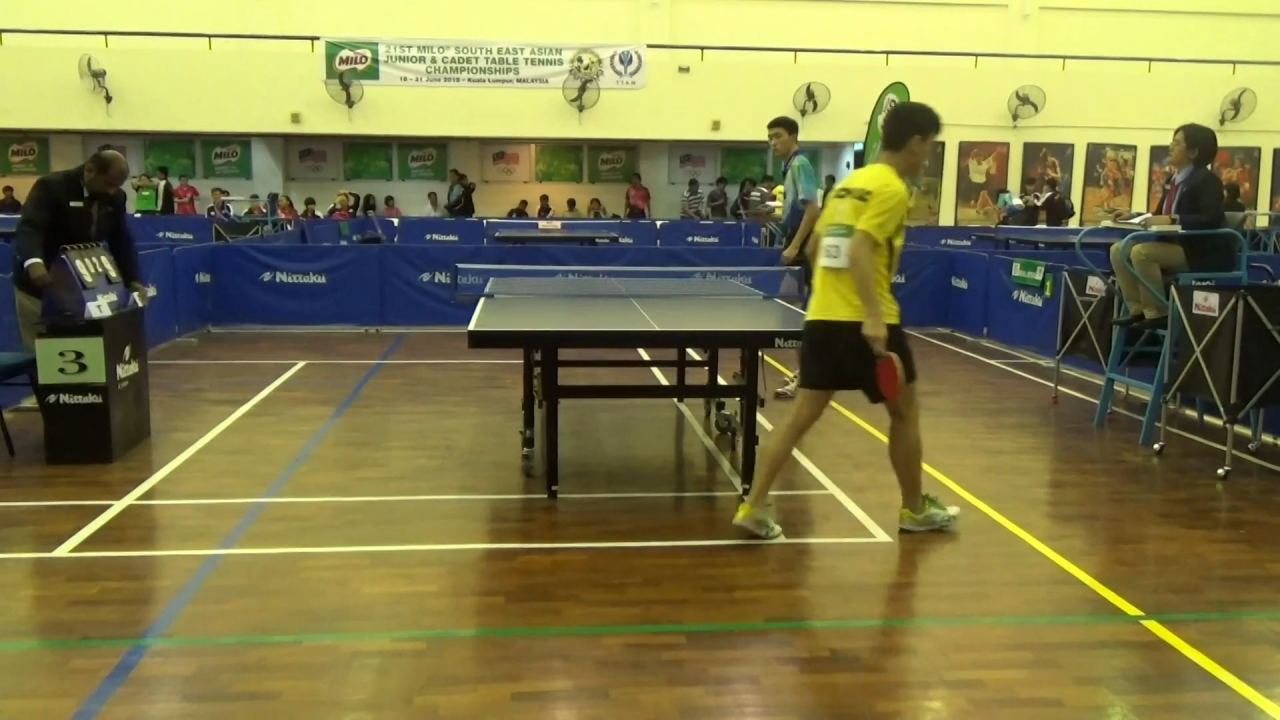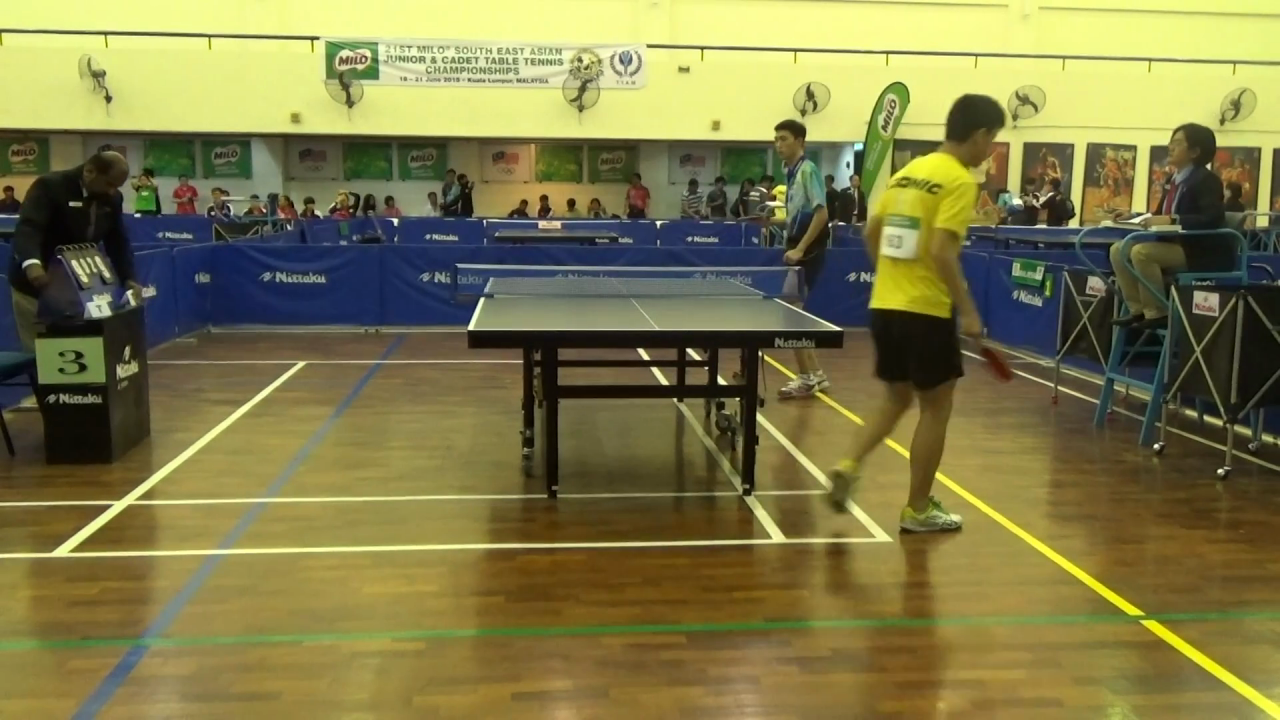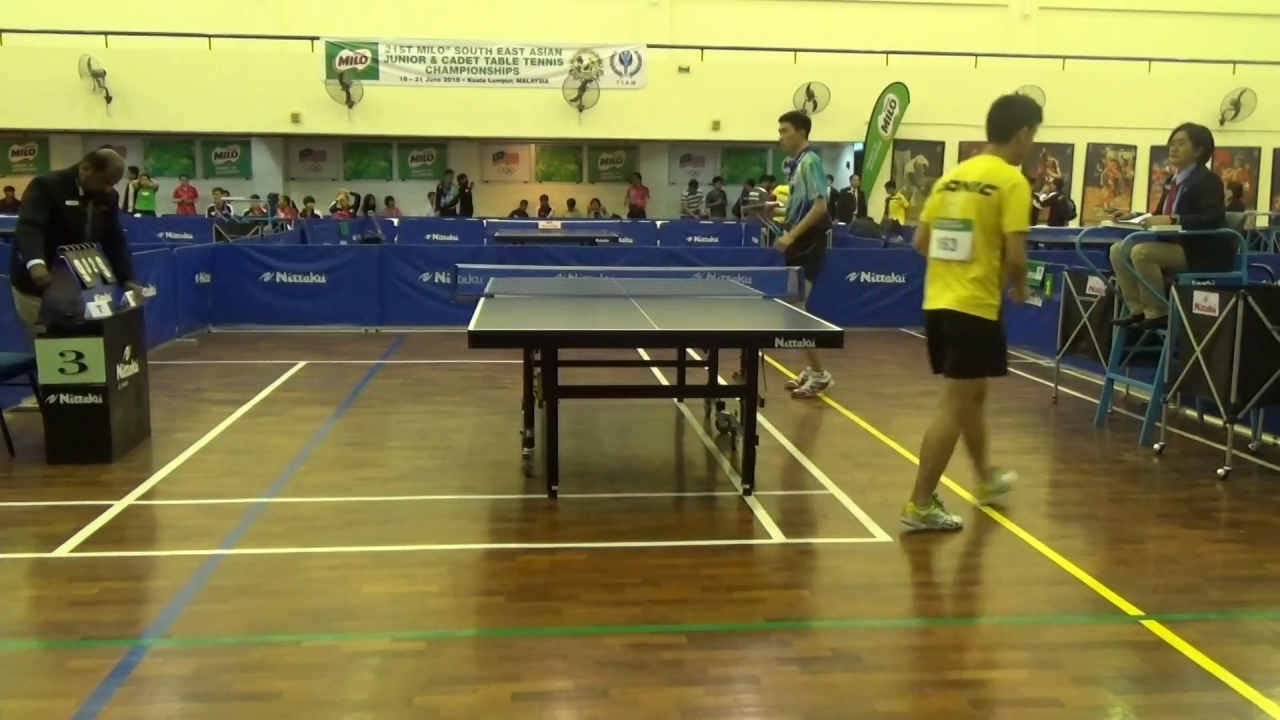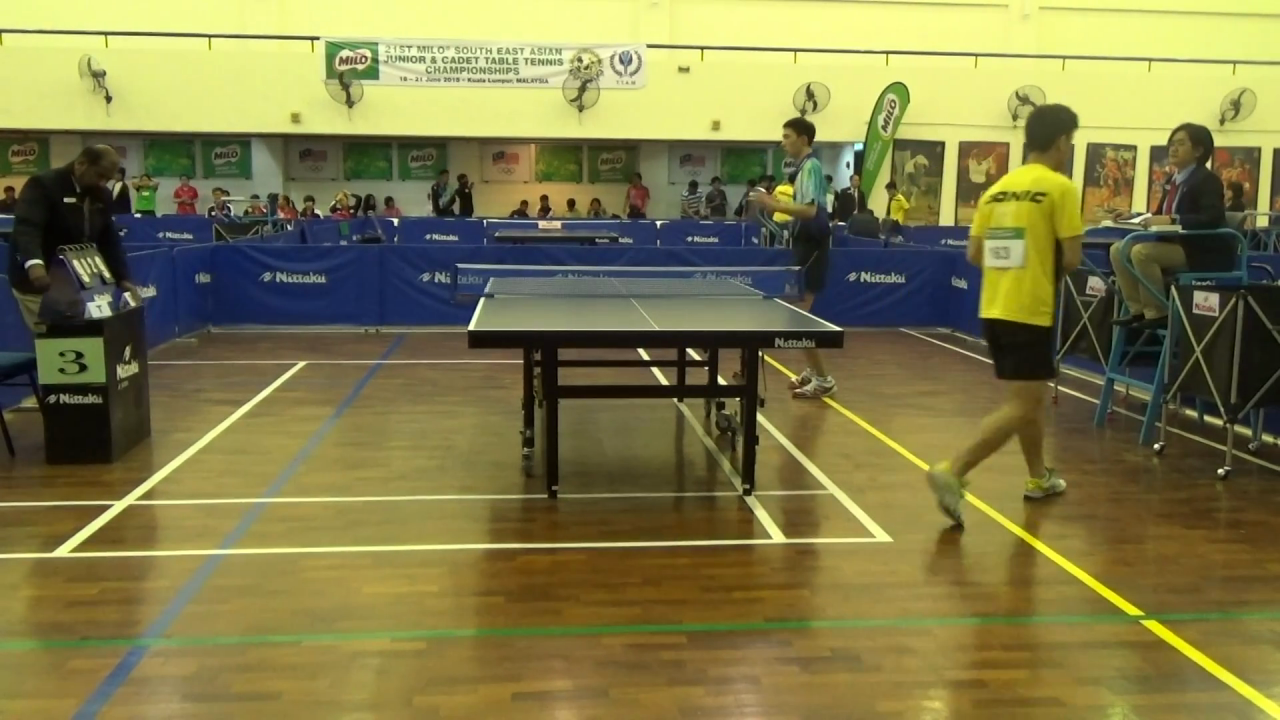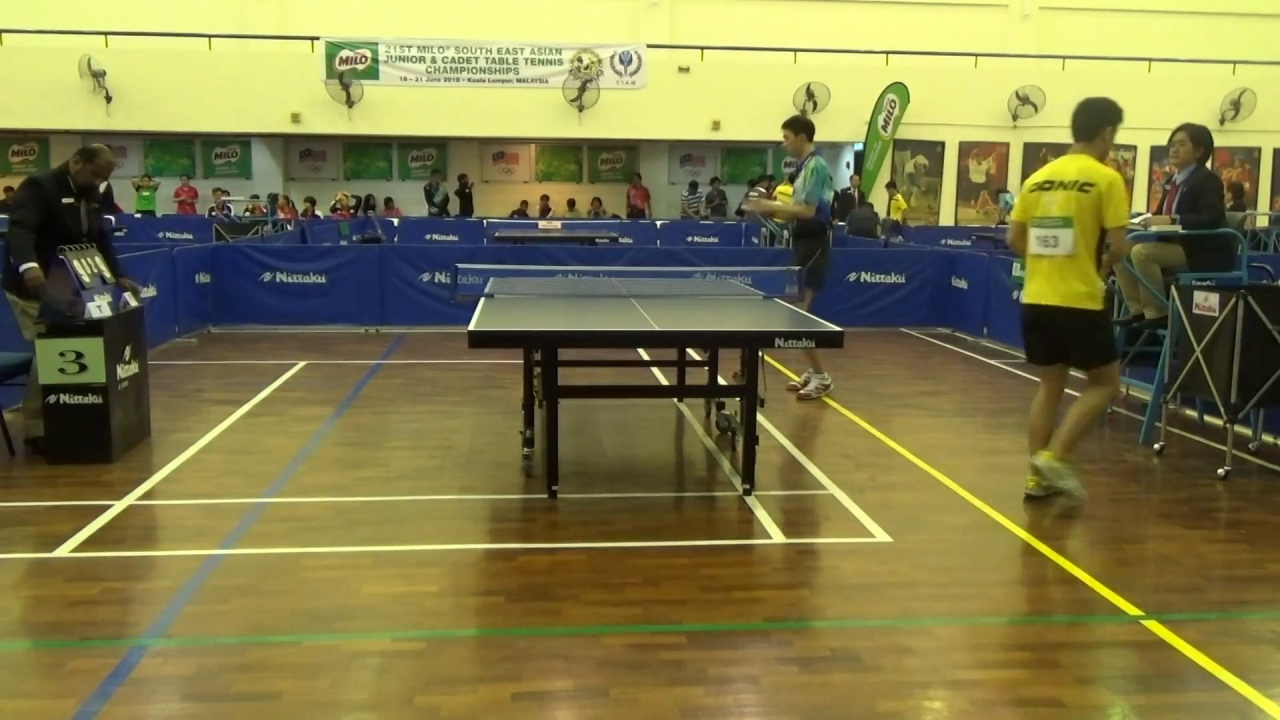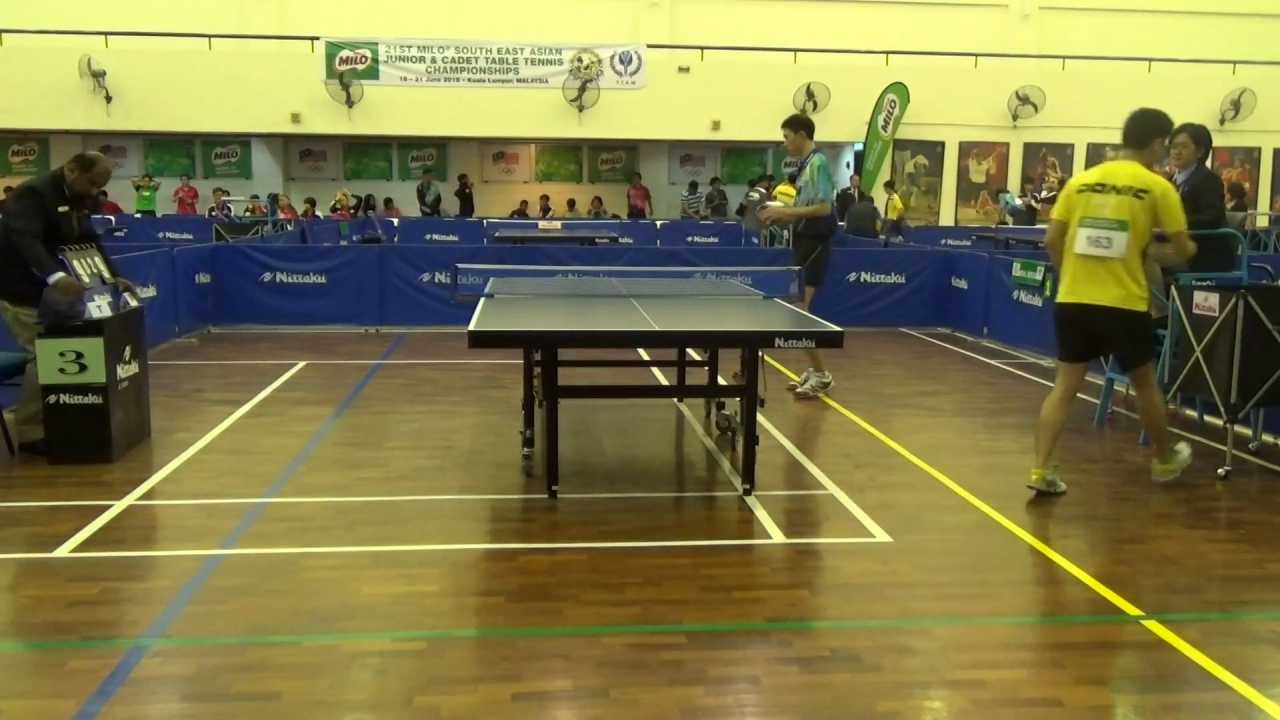
dt=0.2s
person 1, frame 1
left shoulder: (849, 183)
right shoulder: (891, 189)
left elbow: (816, 248)
right elbow: (862, 253)
right wrist: (872, 317)
left hip: (821, 318)
right hip: (865, 323)
left knee: (801, 416)
right knee: (905, 413)
left ankle: (753, 508)
right ankle: (915, 508)
person 1, frame 2
left shoulder: (905, 173)
right shoulder: (960, 181)
left elbow: (871, 235)
right elbow: (943, 251)
right wrist: (968, 309)
left hip: (883, 306)
right hip: (925, 311)
left knee: (895, 401)
right knee: (935, 410)
left ankle: (848, 468)
right ankle: (918, 509)
person 1, frame 3
left shoulder: (950, 178)
right shoulder: (1012, 181)
left elbow: (921, 242)
right elbow: (1015, 253)
right wrist: (1019, 286)
left hip: (937, 304)
right hip: (974, 309)
left knee: (961, 397)
right knee: (958, 405)
left ankle: (985, 478)
right ankle: (920, 504)
person 1, frame 4
left shoulder: (996, 189)
right shoulder: (1061, 188)
left elbow: (974, 254)
right elbow: (1072, 258)
right wrist: (1055, 270)
left hip: (993, 311)
right hip: (1029, 314)
left knee: (1026, 398)
right knee: (1020, 409)
left ankle: (1039, 478)
right ankle: (950, 473)
person 1, frame 5
left shoulder: (1038, 177)
right shoulder: (1106, 178)
left elbow: (1015, 240)
right elbow: (1119, 245)
right wrist: (1106, 263)
left hip: (1036, 300)
right hip: (1079, 301)
left knee: (1050, 388)
right knee: (1105, 384)
left ankle: (1040, 476)
right ankle: (1052, 458)
person 1, frame 6
left shoulder: (1081, 181)
right shoulder: (1158, 187)
left elbow: (1052, 240)
right elbow: (1183, 249)
right wrist: (1172, 253)
left hip: (1073, 300)
right hip: (1124, 303)
left knee: (1065, 387)
right knee: (1145, 384)
left ankle: (1041, 470)
right ankle: (1165, 461)
person 2, frame 1
left shoulder: (800, 164)
right shoulder: (790, 165)
left elbow: (812, 208)
left wrist: (795, 246)
right wrist: (776, 216)
left hip: (802, 243)
right hip: (796, 243)
person 2, frame 2
left shoulder: (808, 170)
right shoulder: (793, 172)
left elbow: (821, 214)
left wrist: (800, 249)
left hip: (809, 249)
right hip: (798, 246)
left ankle: (806, 378)
right ankle: (816, 375)
person 2, frame 3
left shoulder: (810, 161)
right shoulder: (797, 163)
left elbow: (820, 206)
left wrist: (792, 235)
left hip: (809, 241)
right hip: (800, 240)
left ankle: (819, 374)
right ankle: (813, 370)
person 2, frame 4
left shoulder: (812, 167)
right shoulder: (802, 167)
left elbow: (809, 210)
left wrist: (775, 205)
right wrist: (775, 206)
left hip: (813, 247)
right hip: (805, 245)
left ankle: (823, 380)
right ankle: (813, 370)
person 2, frame 5
left shoulder: (815, 165)
right shoulder: (805, 165)
left elbow: (808, 211)
left wrist: (771, 207)
right wrist: (774, 208)
left hip: (813, 243)
right hip: (804, 241)
left ankle: (821, 376)
right ankle: (814, 371)
person 2, frame 6
left shoulder: (818, 163)
right shoulder: (806, 164)
left elbow: (824, 208)
left wrist: (785, 212)
right wrist: (782, 215)
left hip: (816, 243)
right hip: (804, 241)
left ankle: (821, 375)
right ankle: (814, 371)
person 3, frame 1
left shoulder: (115, 198)
right shoulder: (51, 187)
left elbow: (122, 241)
right elbow: (29, 227)
left wrist: (133, 280)
right wrist: (33, 262)
right hip: (41, 284)
person 3, frame 2
left shoulder: (112, 199)
right shoulder: (49, 186)
left elbow: (118, 242)
right elbow: (28, 227)
left wrist: (128, 278)
right wrist: (31, 263)
right hip: (36, 283)
person 3, frame 3
left shoulder: (107, 198)
right shoulder: (46, 186)
left elbow: (115, 241)
right elbow: (29, 228)
left wrist: (127, 279)
right wrist: (35, 264)
right hip: (37, 283)
person 3, frame 4
left shoulder: (101, 196)
right shoulder: (42, 185)
left elbow: (109, 240)
right elbow: (26, 228)
left wrist: (123, 279)
right wrist: (34, 264)
right hip: (37, 282)
person 3, frame 5
left shoulder: (93, 195)
right shoulder: (39, 186)
left elbow: (99, 239)
left wrist: (119, 277)
right wrist: (29, 266)
right hip: (34, 287)
right ankle: (36, 429)
person 3, frame 6
left shoulder: (80, 199)
right shoulder: (35, 193)
left elbow: (89, 241)
right elbow: (25, 240)
left wrist: (113, 276)
right wrist: (55, 276)
left hip: (53, 291)
right ankle: (30, 433)
person 4, frame 1
left shoulder: (1207, 180)
right shoulder: (1174, 180)
left elbow: (1212, 219)
right elbow: (1161, 216)
left wrist: (1173, 220)
right wrist: (1133, 216)
left hip: (1200, 253)
right hip: (1174, 245)
left knee: (1141, 252)
right knee: (1119, 250)
left ankle: (1156, 313)
right ankle: (1137, 310)
person 4, frame 2
left shoulder: (1207, 180)
right shoulder: (1173, 180)
left elbow: (1212, 219)
right elbow: (1161, 216)
left wrist: (1173, 220)
right wrist: (1134, 216)
left hip: (1200, 253)
right hip: (1174, 245)
left knee: (1141, 252)
right knee: (1119, 250)
left ankle: (1156, 313)
right ankle: (1138, 310)
person 4, frame 3
left shoulder: (1208, 180)
right shoulder: (1173, 180)
left elbow: (1212, 219)
right elbow: (1161, 215)
left wrist: (1173, 220)
right wrist: (1134, 215)
left hip: (1199, 253)
right hip: (1174, 245)
left knee: (1141, 252)
right knee: (1119, 250)
left ankle: (1156, 313)
right ankle: (1138, 310)
person 4, frame 4
left shoulder: (1208, 180)
right shoulder: (1173, 180)
left elbow: (1212, 219)
right elbow: (1162, 216)
left wrist: (1172, 220)
right wrist: (1134, 216)
left hip: (1199, 252)
right hip: (1173, 244)
left knee: (1141, 252)
right knee: (1119, 250)
left ankle: (1157, 313)
right ankle: (1138, 310)
person 4, frame 5
left shoulder: (1208, 180)
right shoulder: (1173, 180)
left elbow: (1211, 219)
right elbow: (1162, 216)
left wrist: (1173, 220)
left hip: (1199, 252)
right hip: (1173, 244)
left knee: (1141, 252)
left ankle: (1157, 313)
right ankle: (1138, 309)
person 4, frame 6
left shoulder: (1208, 179)
right shoulder: (1173, 178)
left elbow: (1211, 219)
right elbow: (1161, 209)
left wrist: (1173, 222)
left hip: (1198, 249)
right hip: (1173, 241)
left knee: (1145, 254)
